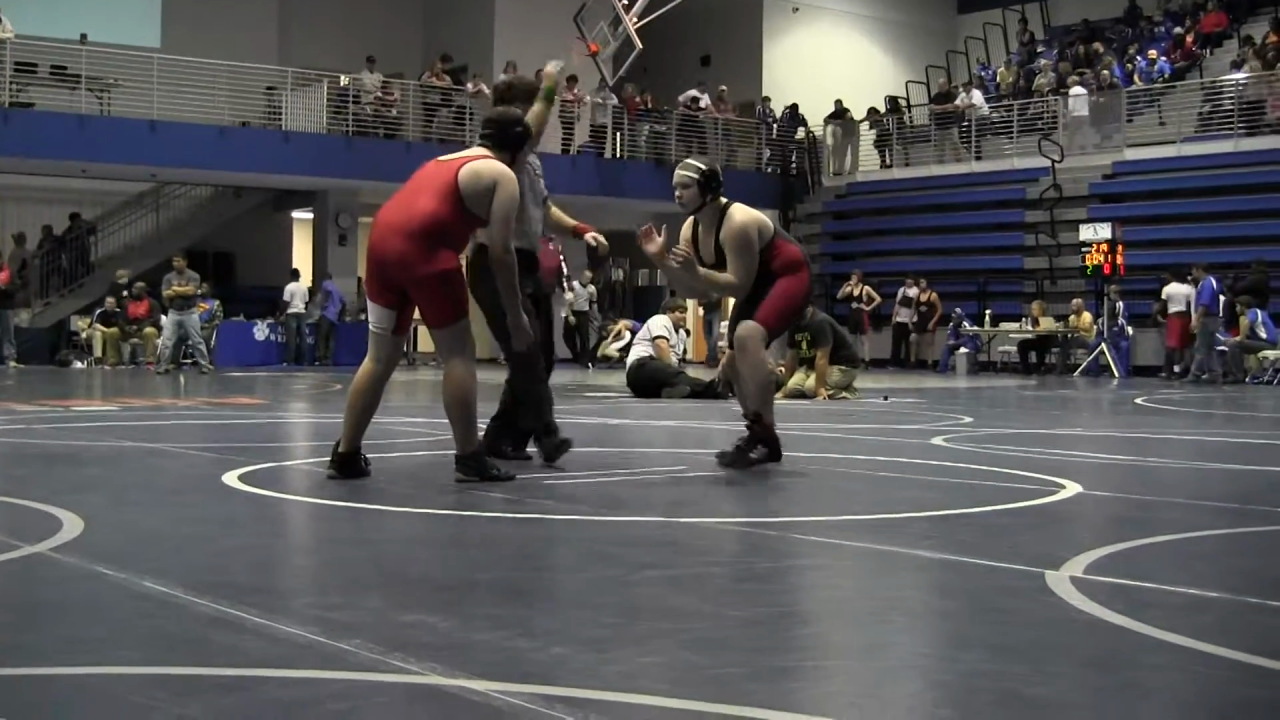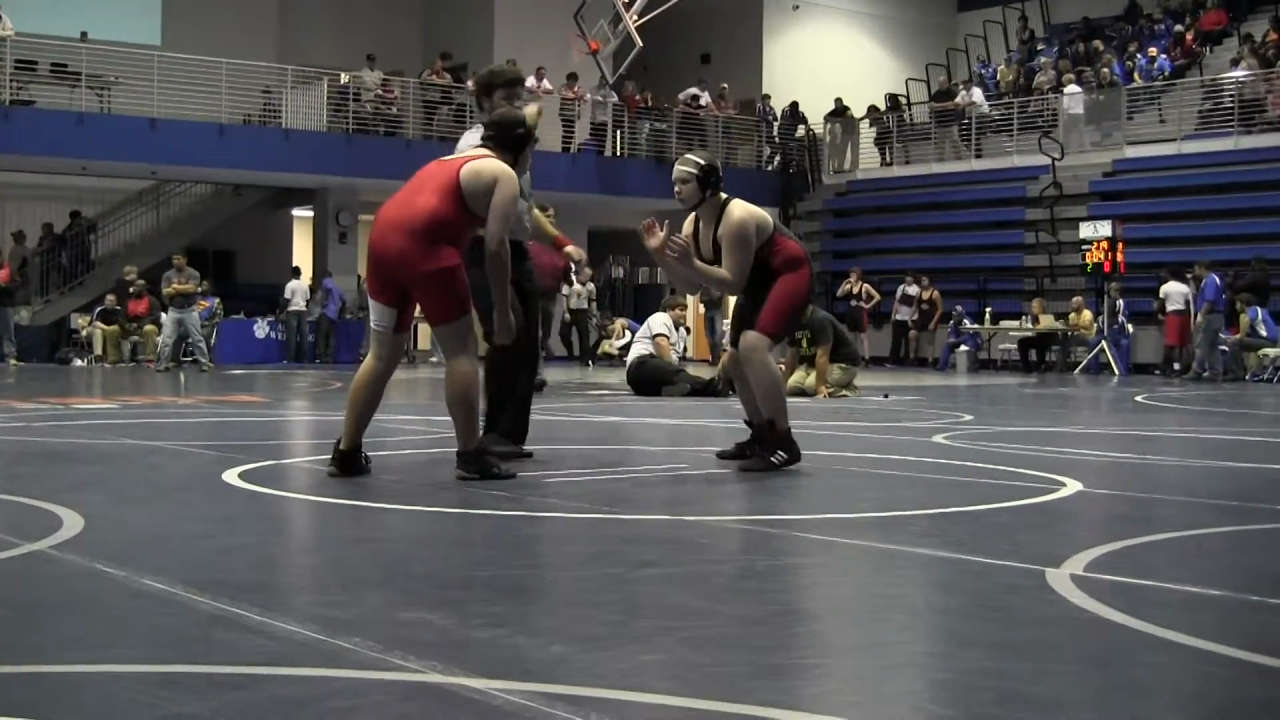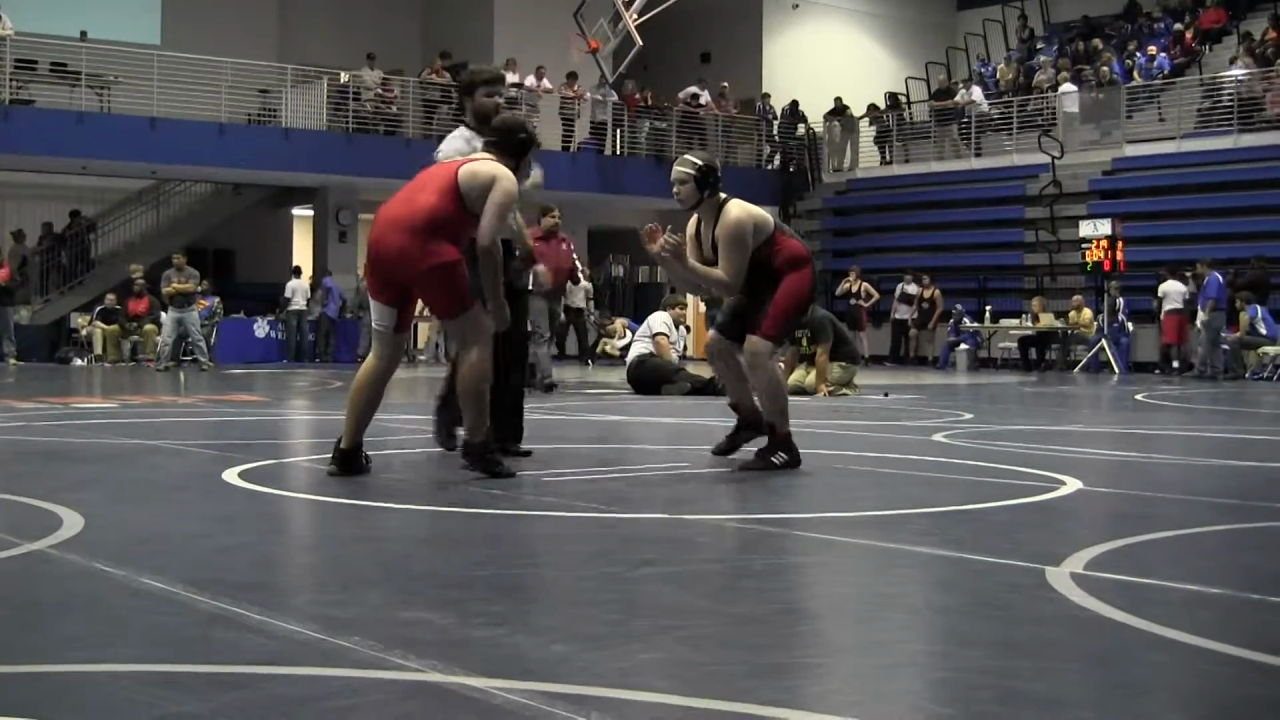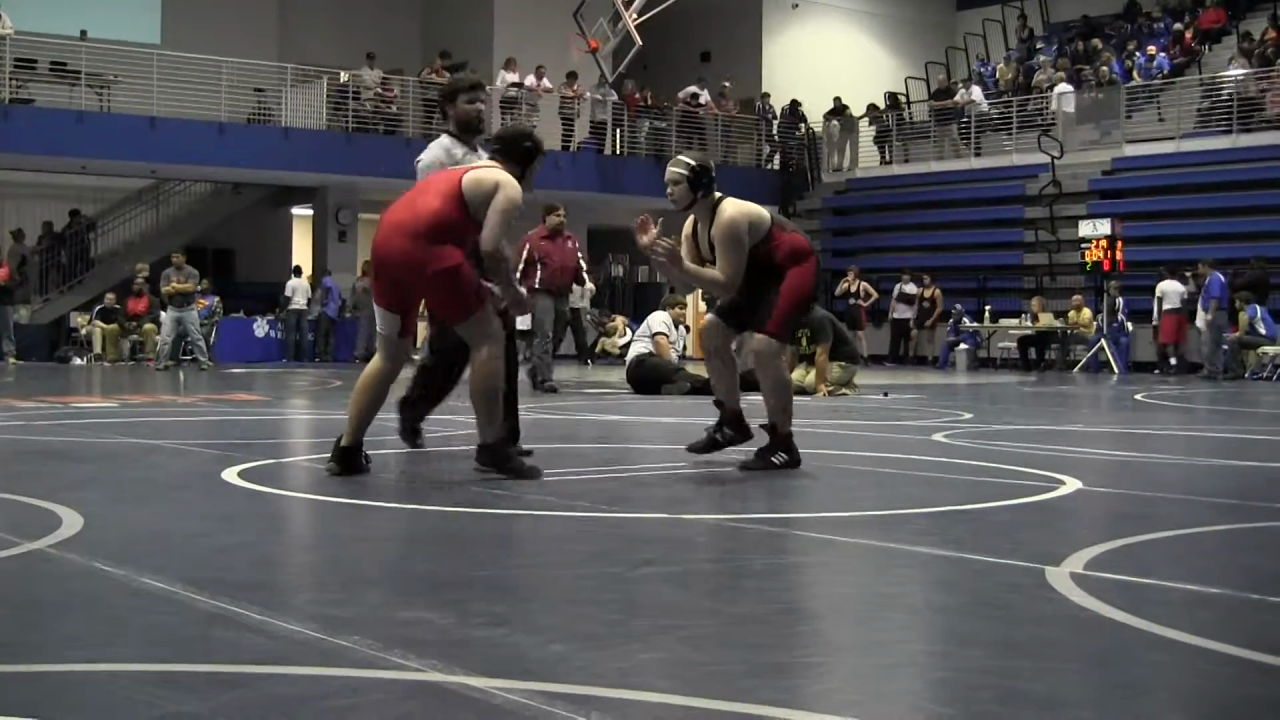
dt=0.1s
person 1, frame 1
left shoulder: (527, 157)
left elbow: (544, 208)
left wrist: (584, 231)
right wrist: (546, 93)
left hip: (528, 265)
left knee: (539, 358)
right knee: (526, 351)
left ankle: (503, 439)
right ankle: (544, 436)
person 1, frame 2
right shoulder: (475, 144)
left wrist: (562, 243)
left hip: (517, 257)
right hip: (483, 257)
left knee: (526, 350)
right knee: (505, 343)
left ankle: (508, 435)
right ankle: (496, 433)
person 1, frame 3
right shoulder: (457, 146)
left wrist: (531, 255)
right wrist: (522, 188)
left hip: (505, 256)
left knee: (513, 350)
left ankle: (504, 435)
right ankle: (448, 420)
person 1, frame 4
left shoulder: (482, 156)
right shoulder: (438, 155)
left hip: (486, 263)
left knee: (503, 351)
right knee: (450, 353)
left ankle: (503, 436)
right ankle: (411, 417)
person 2, frame 1
left shoulder: (445, 161)
right shoulder: (502, 176)
right elbow: (500, 251)
right wrist: (515, 315)
left hip: (383, 241)
right hip: (424, 249)
left knee: (381, 356)
right knee: (459, 354)
left ankle: (346, 456)
right ankle: (469, 459)
person 2, frame 2
left shoulder: (452, 163)
right shoulder: (504, 176)
right elbow: (496, 246)
right wrist: (504, 309)
left hip: (383, 240)
right hip: (423, 246)
left knee: (384, 353)
right knee: (463, 350)
left ankle: (346, 452)
right ankle: (470, 454)
person 2, frame 3
left shoulder: (455, 166)
right shoulder: (503, 177)
right elbow: (486, 243)
right wrist: (497, 303)
left hip: (383, 237)
right hip: (422, 244)
left knee: (385, 352)
right knee: (476, 339)
left ankle: (347, 451)
right ankle: (478, 447)
person 2, frame 4
left shoulder: (462, 173)
right shoulder: (507, 185)
right elbow: (491, 248)
left wrist: (483, 287)
right wrist: (512, 293)
left hip: (387, 242)
right hip: (424, 248)
left knee: (390, 353)
right knee: (489, 340)
left ankle: (346, 450)
right ankle: (493, 449)
person 3, frame 1
left shoulder: (738, 222)
right shoulder: (690, 228)
left elbow: (737, 286)
right elbow: (695, 291)
left wrist: (694, 270)
right wrist: (661, 260)
left hip: (789, 277)
right hip: (757, 285)
left knee: (747, 338)
right knee: (734, 363)
left ankle: (761, 432)
right ankle: (765, 437)
person 3, frame 2
left shoulder: (736, 218)
right shoulder: (692, 224)
left elbow: (732, 284)
right elbow: (695, 284)
left wrist: (689, 261)
right wrist: (662, 255)
left hip: (789, 275)
right hip: (758, 283)
left knee: (752, 346)
right knee: (734, 363)
left ankle: (782, 442)
right ankle: (761, 433)
person 3, frame 3
left shoulder: (734, 218)
right shoulder: (696, 224)
left elbow: (730, 286)
right elbow: (699, 285)
left wrist: (685, 262)
right wrist: (663, 257)
left hip: (792, 274)
right hip: (759, 283)
left knee: (756, 350)
right knee: (716, 344)
left ankle: (783, 444)
right ankle: (750, 419)
person 3, frame 4
left shoulder: (730, 217)
right shoulder: (693, 225)
left elbow: (727, 286)
right elbow: (691, 283)
left wrist: (680, 264)
right wrist: (655, 253)
left hip: (795, 268)
right hip: (760, 276)
left knee: (763, 348)
right knee: (711, 331)
left ankle: (783, 443)
right ankle: (731, 422)
